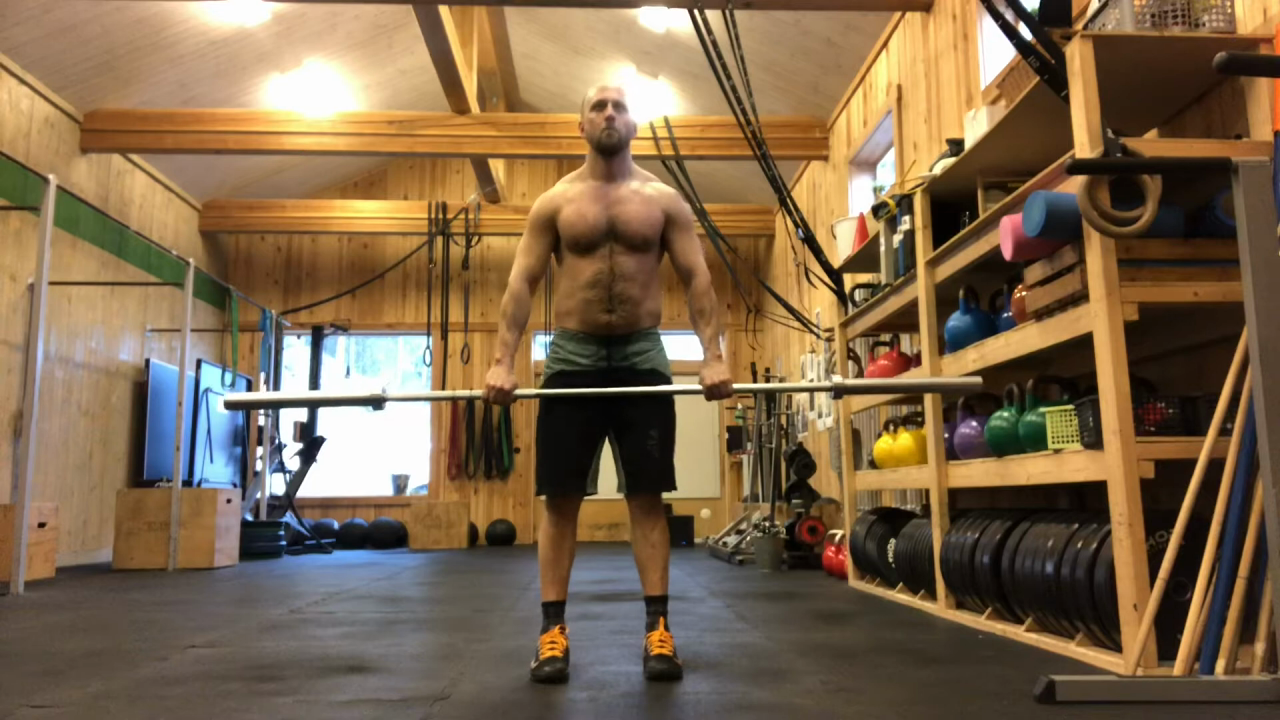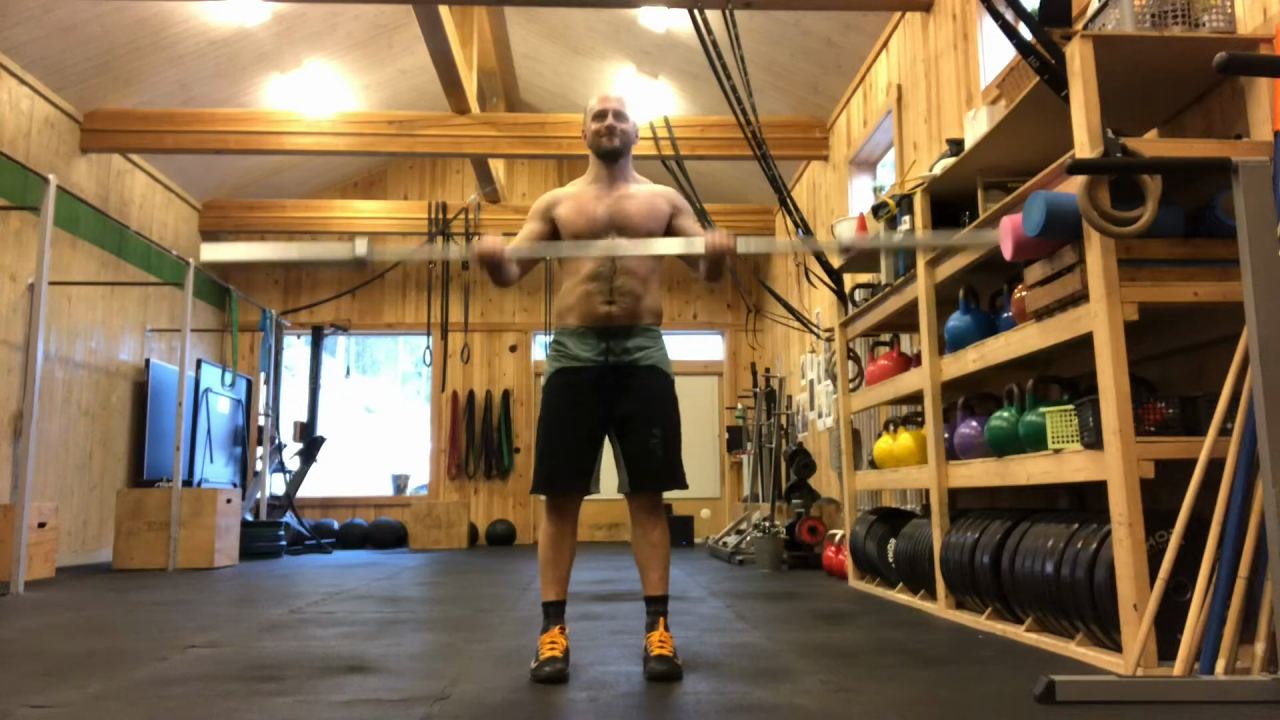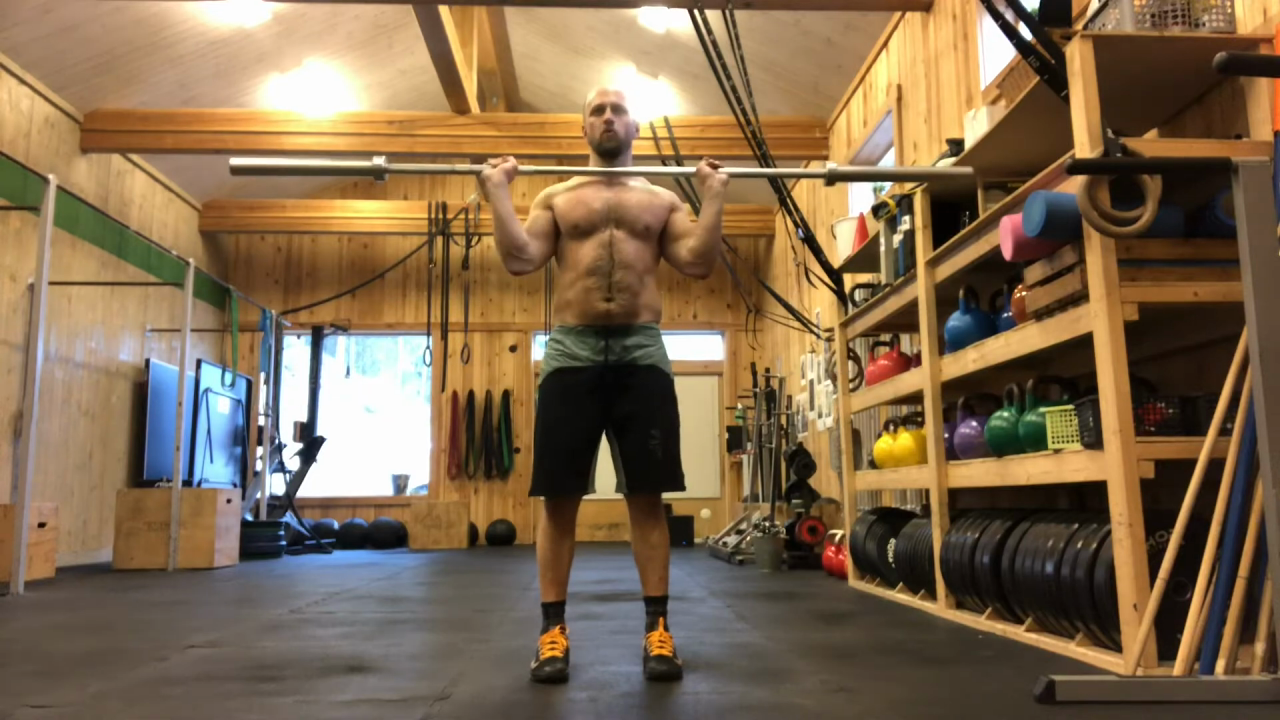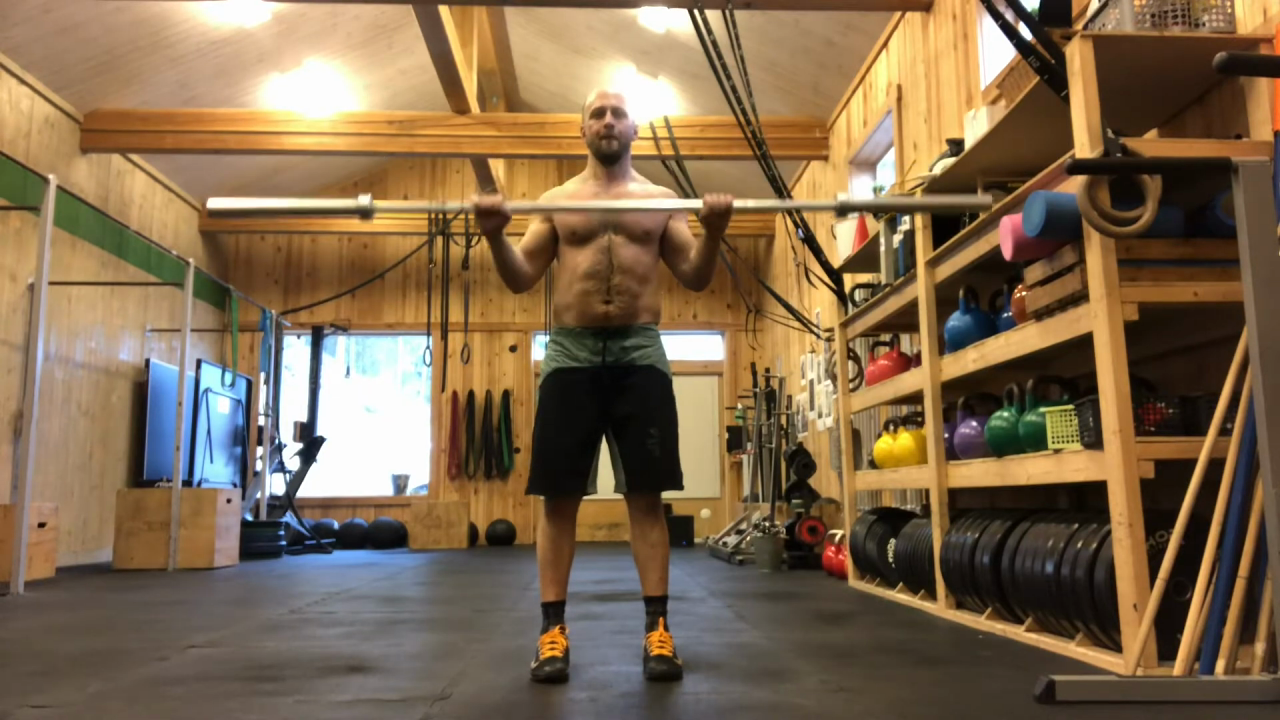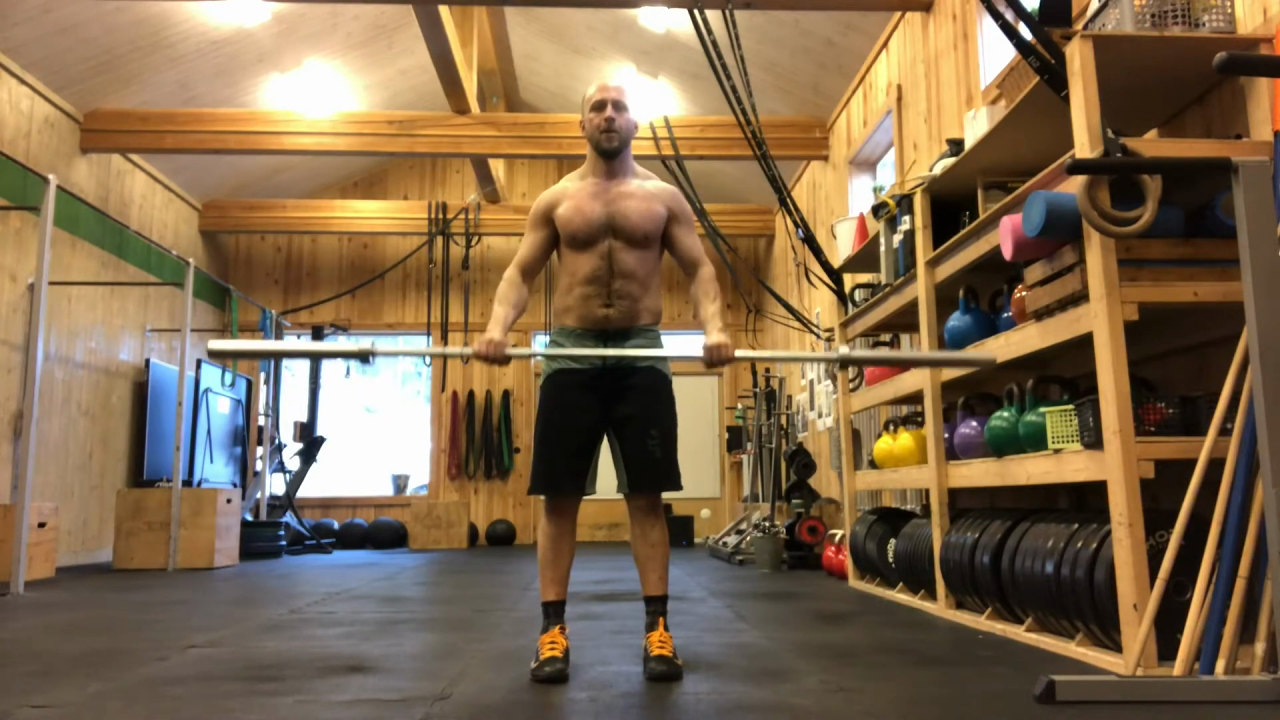
dt=0.5s
person 1, frame 1
left shoulder: (664, 199)
right shoulder: (554, 201)
left elbow: (697, 278)
right elbow: (522, 282)
left wrist: (713, 355)
right wrist: (502, 360)
left hip: (641, 357)
right hip: (572, 357)
left knee: (647, 496)
right knee: (560, 498)
left ankle: (657, 628)
right ankle: (553, 630)
person 1, frame 2
left shoulder: (663, 198)
right shoulder: (557, 201)
left elbow: (708, 269)
right elbow: (512, 271)
left wrist: (717, 250)
right wrist: (494, 258)
left hip: (642, 354)
right hip: (574, 354)
left knee: (648, 493)
right knee: (561, 495)
left ankle: (657, 627)
right ankle: (553, 628)
person 1, frame 3
left shoulder: (663, 199)
right shoulder: (555, 197)
left elbow: (699, 262)
right elbow: (518, 260)
left wrist: (713, 194)
right wrist: (497, 191)
left hip: (641, 352)
right hip: (572, 352)
left knee: (647, 495)
right knee: (559, 496)
left ankle: (657, 628)
right ankle: (553, 629)
person 1, frame 4
left shoulder: (663, 200)
right shoulder: (555, 200)
left elbow: (694, 275)
right elbow: (521, 275)
left wrist: (713, 235)
right wrist: (494, 234)
left hip: (640, 354)
right hip: (571, 354)
left knee: (646, 494)
right knee: (559, 496)
left ankle: (657, 628)
right ankle: (553, 630)
person 1, frame 5
left shoulder: (665, 197)
right shoulder: (555, 199)
left elbow: (698, 267)
right elbow: (520, 271)
left wrist: (714, 326)
right wrist: (497, 328)
left hip: (642, 357)
right hip: (570, 356)
left knee: (647, 495)
right knee: (559, 497)
left ankle: (657, 628)
right ankle: (553, 630)
